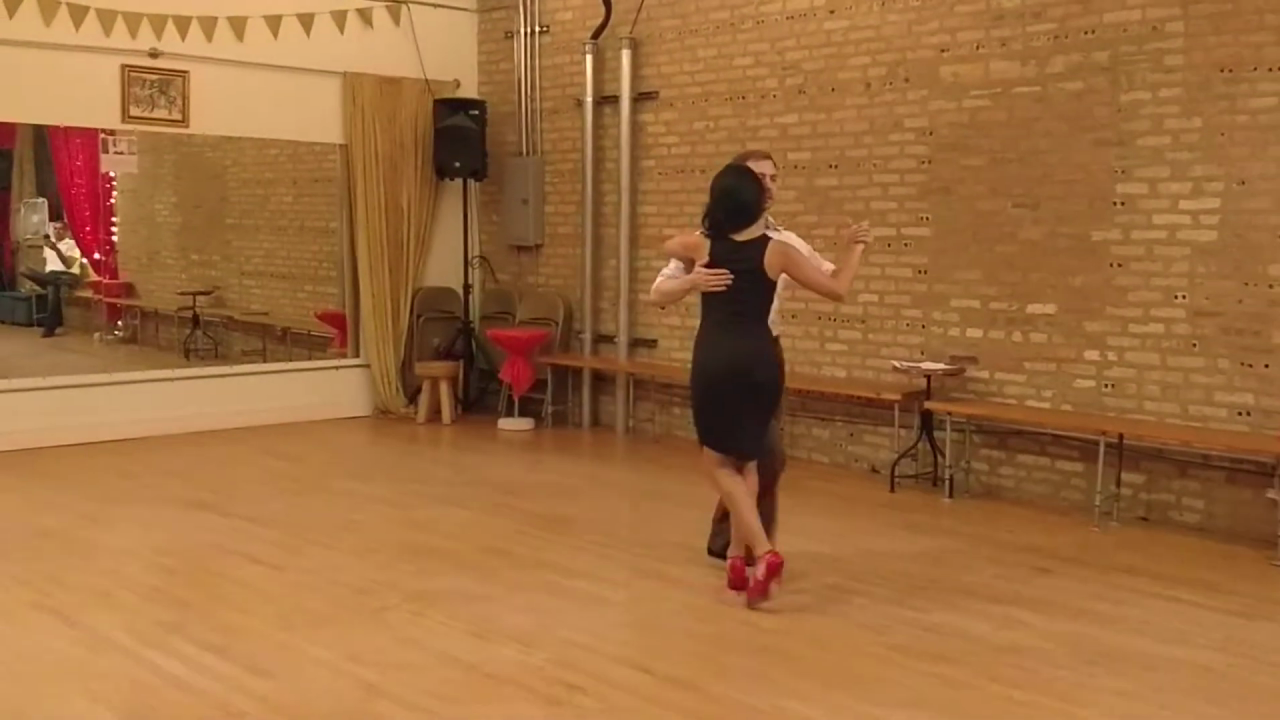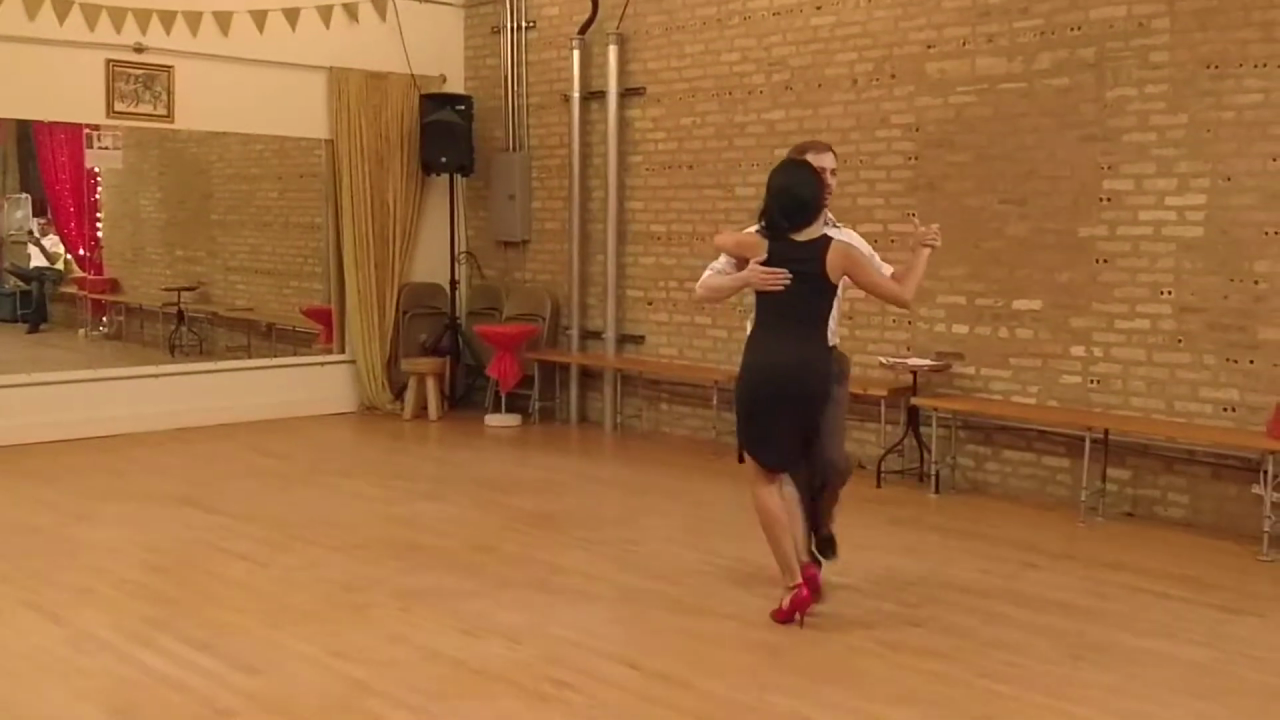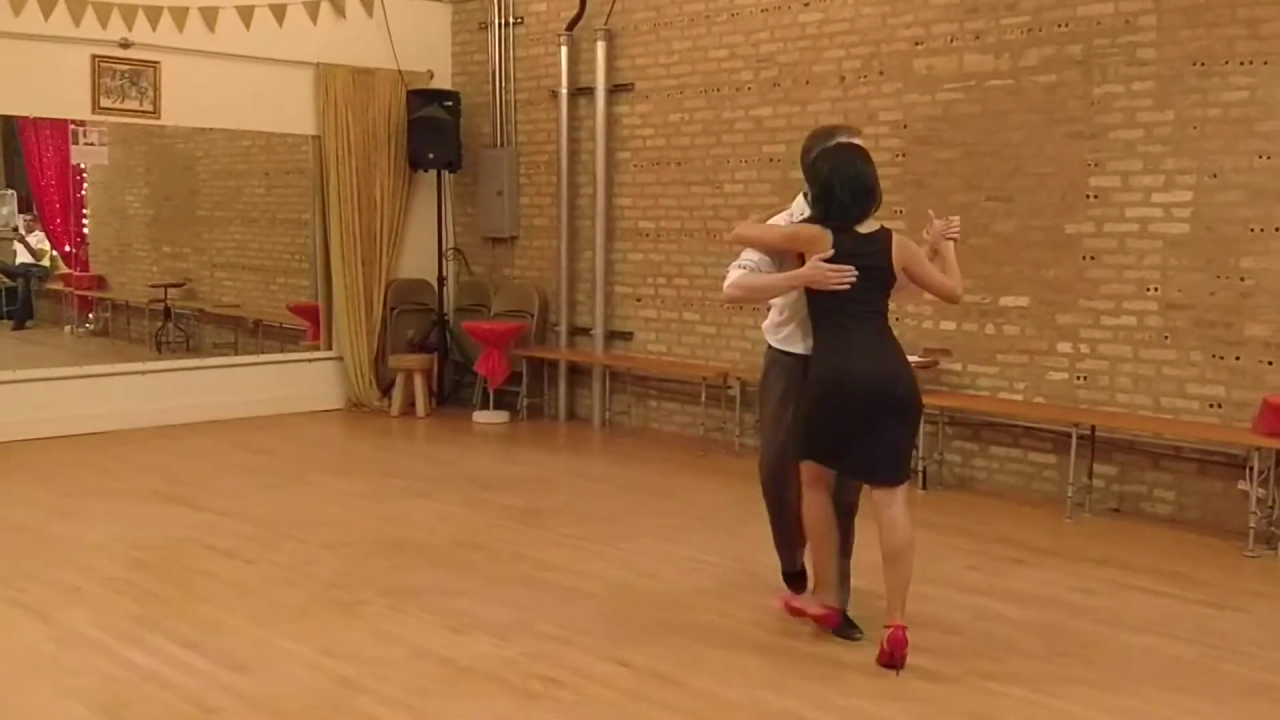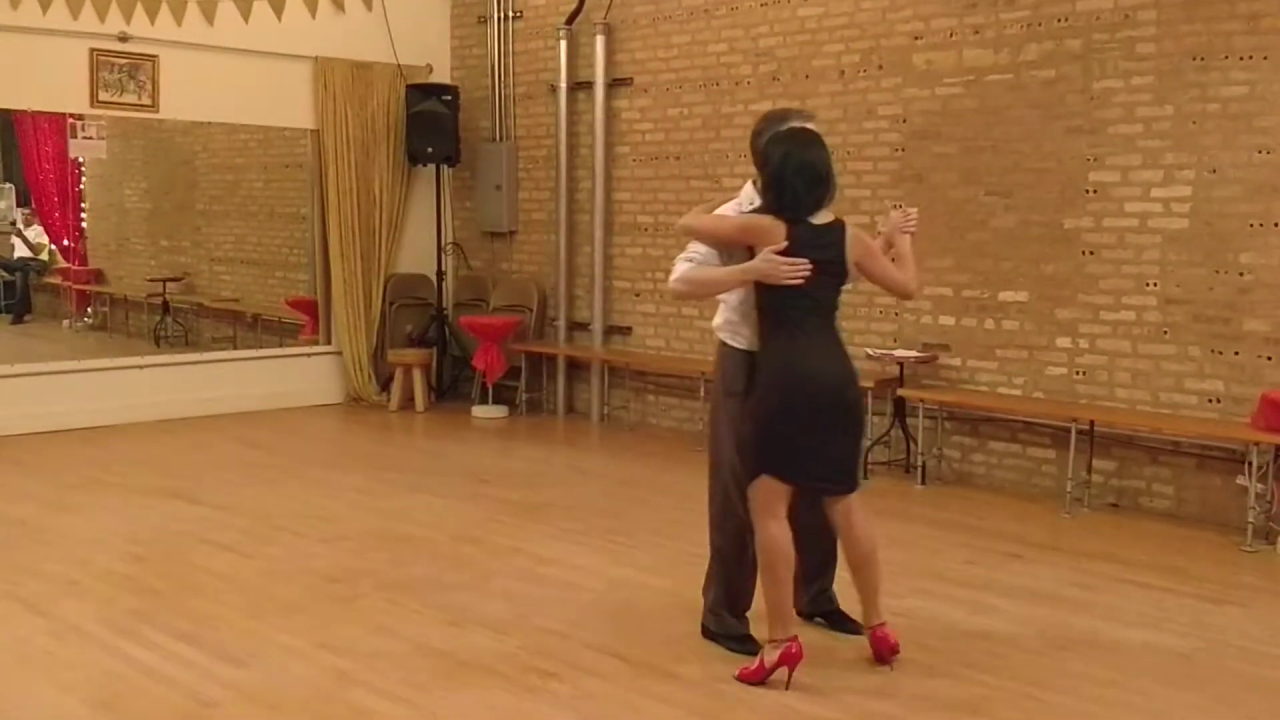
dt=0.7s
person 1, frame 1
left shoulder: (702, 246)
right shoulder: (776, 252)
left elbow: (668, 245)
right elbow: (837, 289)
right wrist: (856, 247)
left hip: (714, 361)
right hip: (759, 360)
left knee: (723, 465)
right knee: (747, 461)
left ankle: (762, 554)
right ankle: (736, 559)
person 1, frame 2
left shoulder: (759, 246)
right shoulder: (839, 253)
left elbow: (719, 240)
right elbow: (902, 296)
right wrist: (923, 249)
left hip: (763, 367)
right hip: (811, 370)
left knee: (765, 477)
right knee: (784, 474)
left ankle: (793, 583)
right ankle: (800, 564)
person 1, frame 3
left shoulder: (813, 237)
right shoulder: (895, 245)
left elbow: (740, 233)
right elbow: (952, 290)
left wrist: (772, 224)
right wrist: (945, 243)
left hip: (836, 375)
right hip: (891, 375)
left knee: (816, 483)
right knee: (891, 498)
left ankle: (824, 597)
right ankle: (895, 626)
person 1, frame 4
left shoulder: (765, 229)
right shoulder: (849, 237)
left elbow: (688, 224)
right elbow: (906, 286)
left wrist: (710, 209)
right wrist: (901, 237)
left hip: (786, 379)
right hip: (837, 378)
left knee: (768, 507)
right knee: (845, 505)
left ankle: (782, 639)
right ankle: (878, 627)
person 2, frame 1
left shoulder: (785, 242)
left elbow: (830, 280)
right elbow: (658, 294)
right wrist: (692, 281)
right knee: (766, 452)
left ankle: (722, 536)
person 2, frame 2
left shoulder: (845, 241)
right elbow: (704, 290)
right wrist: (745, 279)
left hip: (825, 363)
left knee: (832, 461)
left ankle: (816, 521)
right ankle: (799, 557)
person 2, frame 3
right shoulder: (784, 229)
right elbow: (735, 289)
right wrist: (801, 277)
right hip: (792, 367)
left knee: (843, 487)
right knee: (780, 475)
left ankle: (832, 599)
right ankle: (792, 559)
person 2, frame 4
right shoulder: (736, 220)
right elbow: (680, 281)
right wrist: (752, 271)
right hip: (748, 366)
left knee: (815, 489)
right knee: (739, 495)
left ankle: (815, 597)
right ankle: (723, 615)
